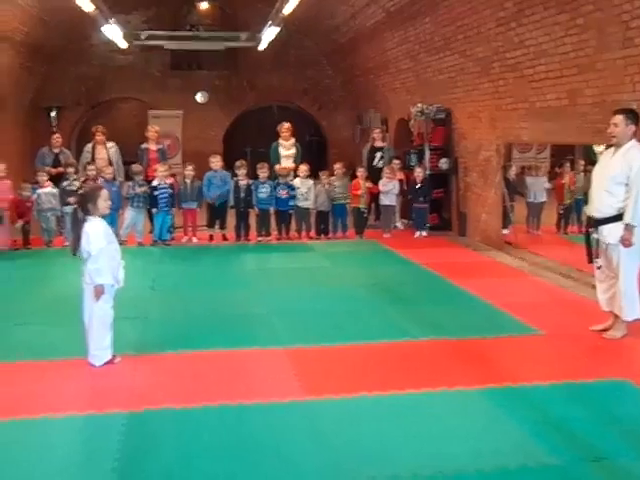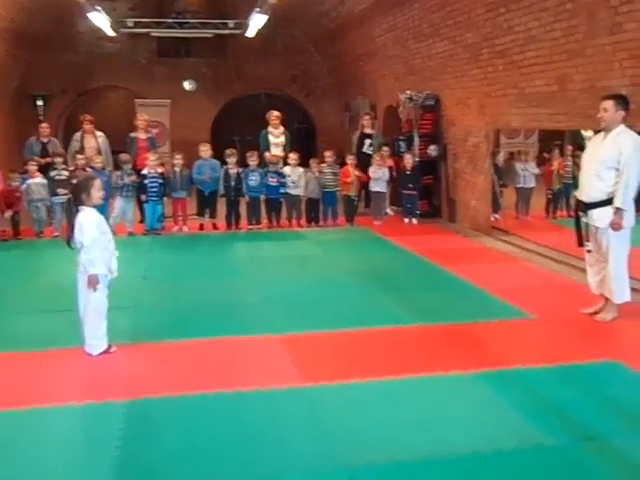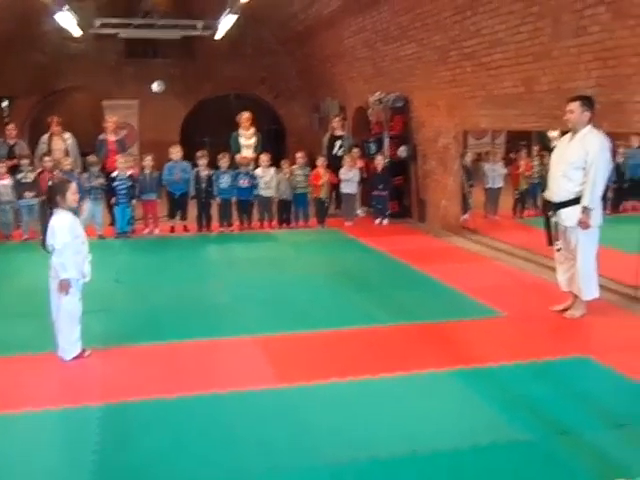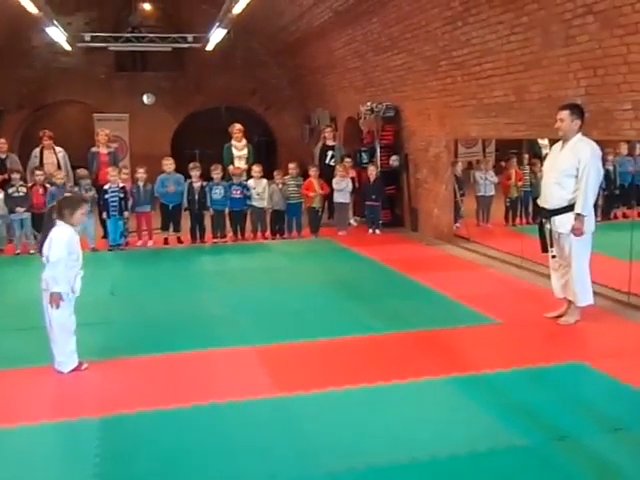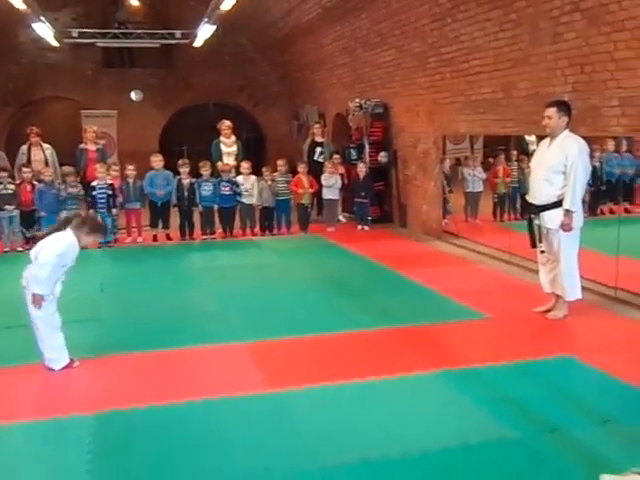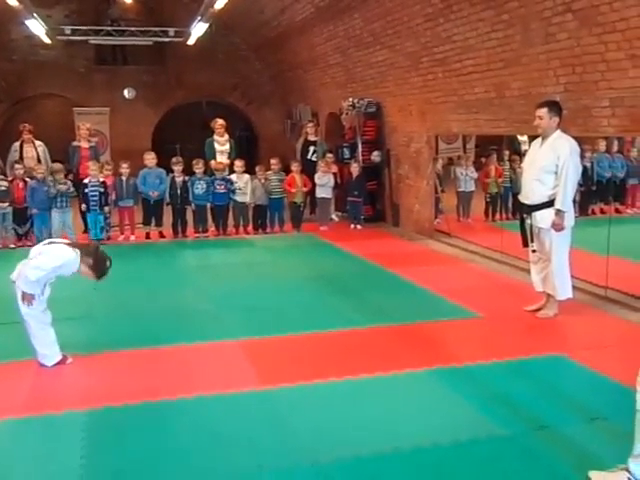
dt=0.2s
person 1, frame 1
right shoulder: (608, 154)
right wrist: (592, 221)
left hip: (619, 227)
right hip: (602, 225)
right knee: (604, 273)
right ankle: (612, 317)
person 1, frame 2
right shoulder: (597, 139)
left wrist: (619, 212)
right wrist: (581, 203)
left hip: (609, 211)
right hip: (591, 210)
left knee: (613, 258)
right knee: (594, 257)
left ankle: (613, 305)
right ankle: (602, 300)
person 1, frame 3
left shoulder: (596, 141)
right shoulder: (565, 140)
left elbow: (596, 178)
left wrist: (586, 211)
right wrist: (550, 203)
left hip: (578, 210)
right hip: (560, 209)
left knee: (581, 256)
right knee: (564, 255)
left ankle: (581, 302)
right ankle: (572, 297)
person 1, frame 4
left shoulder: (587, 149)
right shoulder: (557, 148)
left elbow: (588, 186)
left wrist: (580, 218)
right wrist: (544, 211)
left hip: (571, 217)
right hip: (553, 216)
left knee: (575, 263)
right knee: (557, 262)
left ankle: (575, 309)
right ankle: (565, 304)
person 1, frame 5
left shoulder: (574, 145)
right shoulder: (544, 144)
left elbow: (576, 181)
left wrist: (568, 213)
right wrist: (532, 207)
left hip: (560, 213)
right hip: (541, 212)
left knee: (564, 258)
right knee: (546, 257)
left ankle: (563, 304)
right ankle: (554, 299)
person 1, frame 6
left shoulder: (565, 145)
right shoulder: (536, 144)
left elbow: (567, 181)
left wrist: (560, 213)
right wrist: (524, 206)
left hip: (551, 213)
right hip: (533, 211)
left knee: (554, 257)
right knee: (537, 257)
left ankle: (554, 303)
right ankle: (545, 298)
person 2, frame 1
left shoulder: (98, 225)
right shoulder: (95, 228)
right elbow: (96, 258)
right wrist: (99, 283)
left hip: (104, 280)
right hip: (100, 282)
left knee: (101, 317)
right knee: (99, 318)
left ankle: (101, 353)
right ankle: (100, 357)
person 2, frame 2
left shoulder: (92, 215)
right shoulder: (88, 218)
right elbow: (88, 248)
right wrist: (93, 273)
left hip: (99, 270)
right hip: (94, 272)
left knee: (96, 307)
right knee: (94, 308)
left ankle: (96, 343)
right ankle: (96, 346)
person 2, frame 3
left shoulder: (68, 218)
right shoulder: (61, 221)
right elbow: (61, 252)
right wrist: (64, 277)
left hip: (72, 274)
right hip: (67, 276)
left knee: (70, 312)
right knee: (68, 312)
left ankle: (71, 348)
right ankle: (70, 351)
person 2, frame 4
left shoulder: (68, 231)
right shoulder: (62, 234)
right elbow: (55, 265)
right wrist: (56, 290)
left hip: (65, 288)
right hip: (59, 290)
left knee: (65, 325)
right knee: (62, 325)
left ankle: (68, 360)
right ankle: (66, 364)
person 2, frame 5
left shoulder: (69, 239)
right shoulder: (66, 241)
right elbow: (44, 265)
left wrist: (44, 289)
right wrist: (37, 291)
left hip: (45, 286)
right hip: (39, 288)
left knee: (50, 322)
right knee: (46, 322)
left ankle: (59, 358)
right ankle: (57, 360)
person 2, frame 6
left shoulder: (73, 253)
right shoulder: (69, 257)
right elbow: (34, 268)
right wrist: (28, 290)
left hip: (34, 282)
right hip: (28, 283)
left knee: (42, 319)
right knee: (38, 320)
left ankle: (51, 354)
right ankle: (50, 357)
